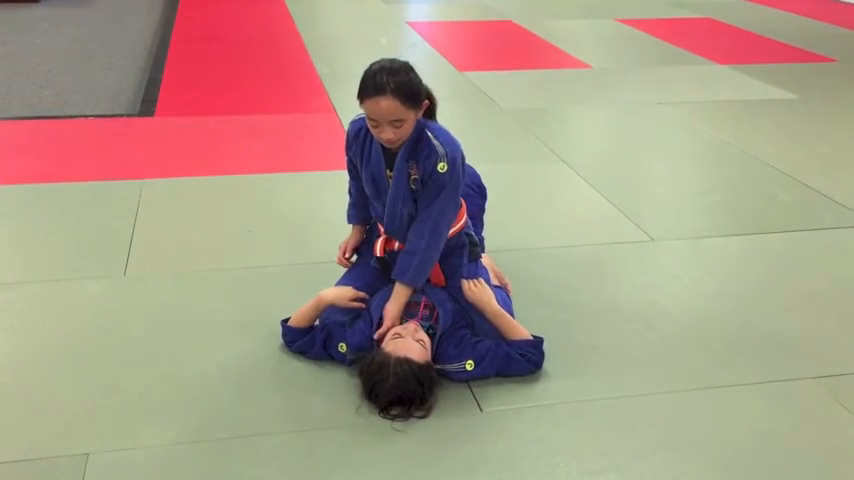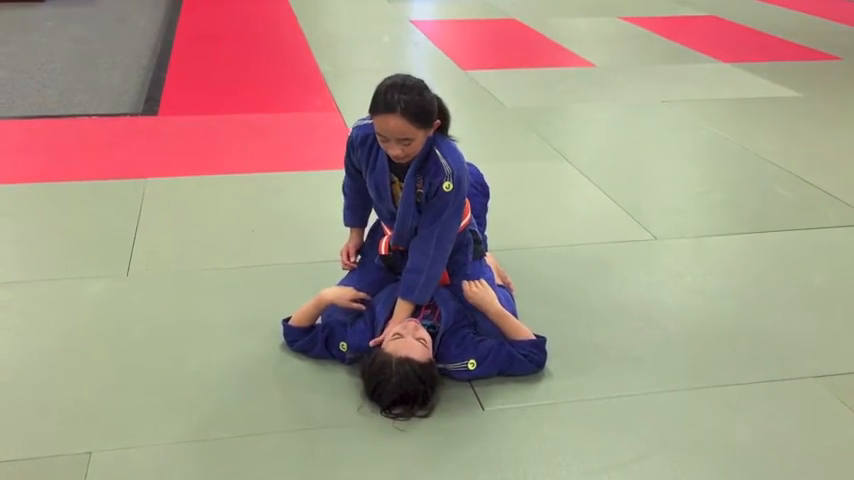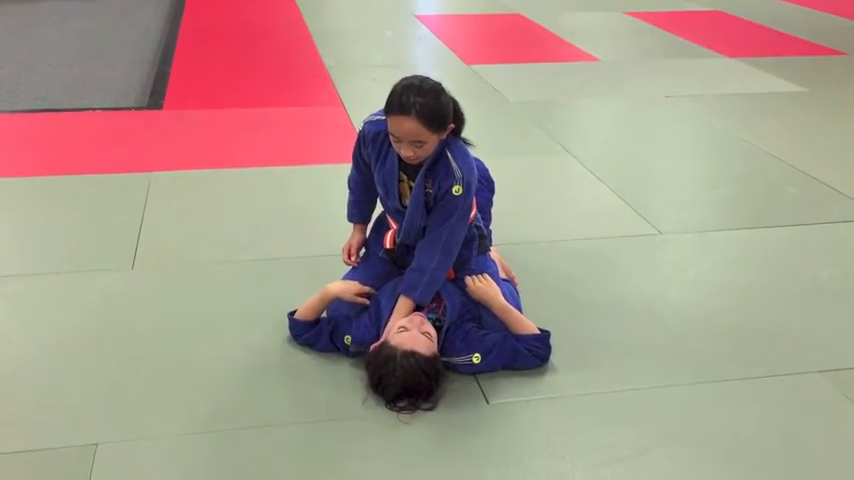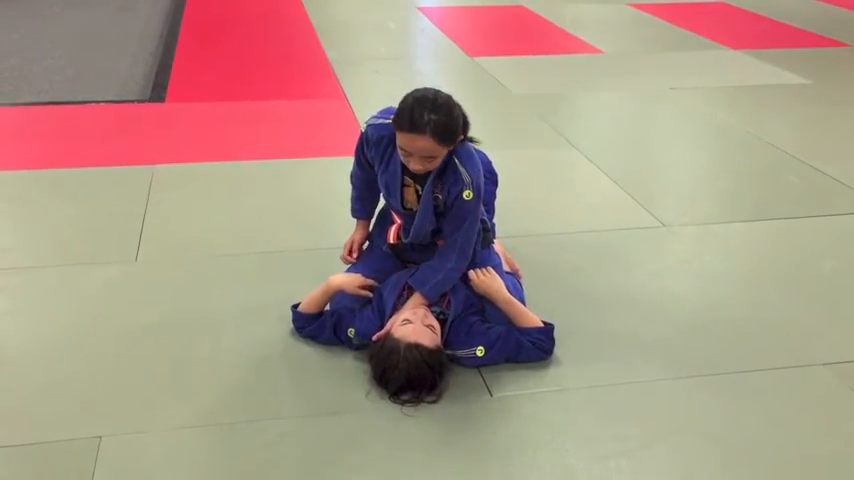
dt=0.7s
person 1, frame 1
left shoulder: (358, 342)
right shoulder: (454, 357)
left elbow: (295, 335)
right elbow: (531, 356)
left wrist: (324, 298)
right wrist: (490, 307)
person 1, frame 2
left shoulder: (359, 342)
right shoulder: (455, 357)
left elbow: (296, 334)
right elbow: (533, 355)
left wrist: (324, 297)
right wrist: (492, 306)
right ankle: (486, 262)
person 1, frame 3
left shoulder: (363, 335)
right shoulder: (459, 350)
left elbow: (302, 327)
right elbow: (537, 349)
left wrist: (330, 291)
right wrist: (496, 301)
person 1, frame 4
left shoulder: (366, 328)
right shoulder: (463, 343)
left elbow: (306, 320)
right elbow: (541, 342)
left wrist: (333, 283)
right wrist: (500, 294)
person 2, frame 1
left shoulder: (443, 153)
right shoulder: (358, 134)
left elbow: (429, 232)
left wrist: (397, 301)
right wrist: (357, 230)
left hip: (443, 248)
right hip: (386, 241)
right knee: (338, 311)
left ankle: (479, 263)
person 2, frame 2
left shoulder: (449, 170)
right shoulder: (362, 137)
left elbow: (431, 247)
left wrist: (400, 318)
right wrist: (356, 235)
left hip: (447, 247)
right hip: (391, 240)
right knee: (338, 315)
left ankle: (482, 260)
person 2, frame 3
left shoulder: (458, 173)
right shoulder: (374, 132)
left elbow: (438, 251)
right elbow: (363, 179)
left wrist: (400, 317)
right wrist: (359, 229)
left hip: (453, 243)
right hip: (396, 235)
right knee: (342, 311)
person 2, frame 4
left shoulder: (466, 175)
right shoulder: (378, 132)
left elbow: (453, 253)
right elbow: (365, 176)
right wrist: (362, 226)
left hip: (455, 239)
right hip: (399, 231)
